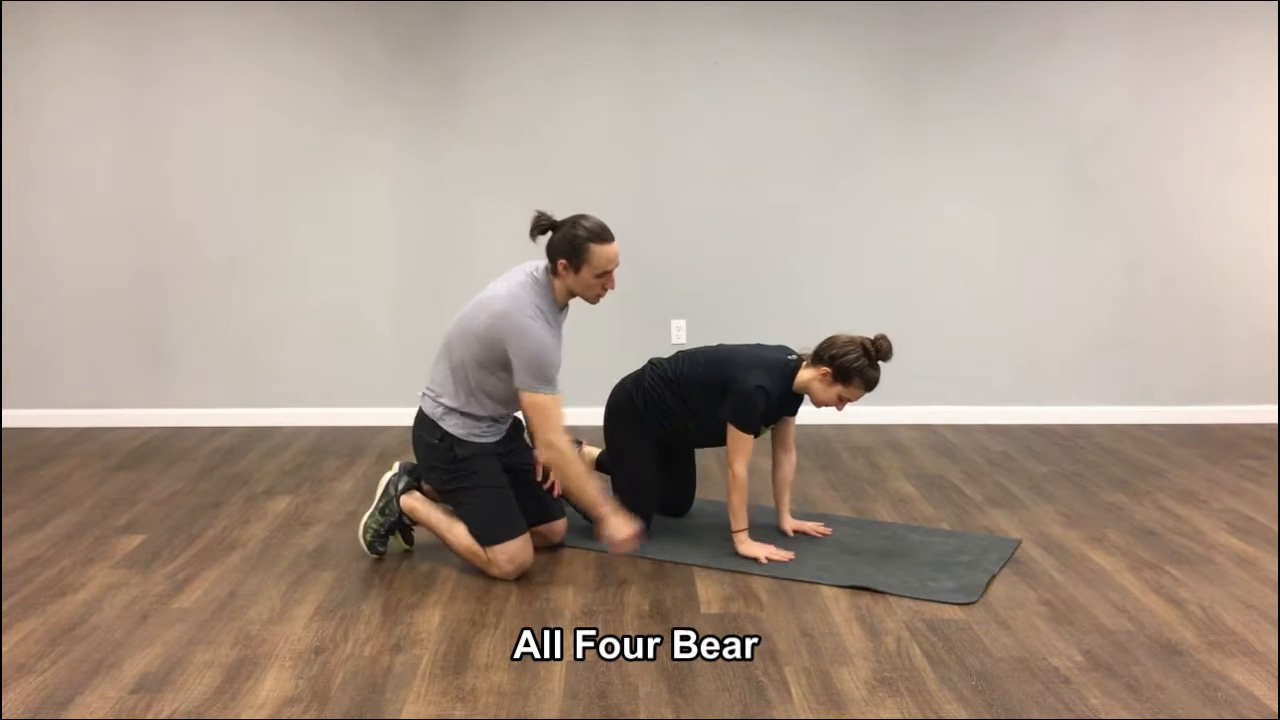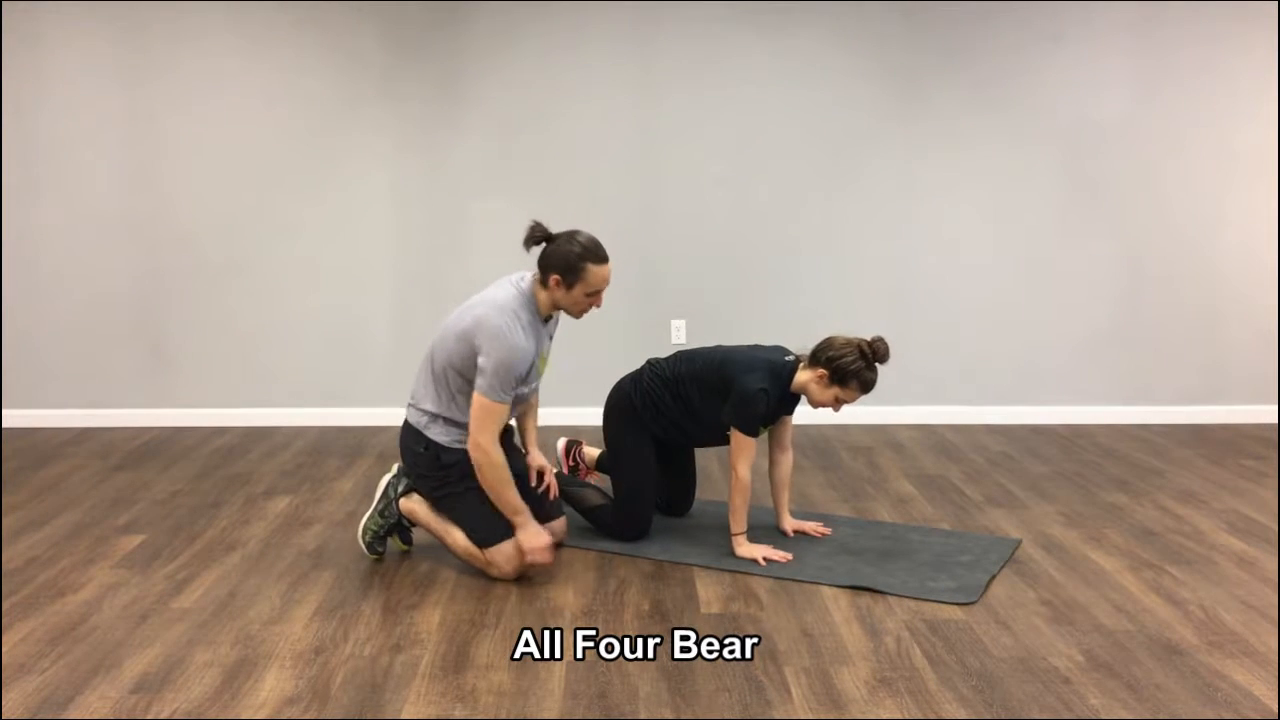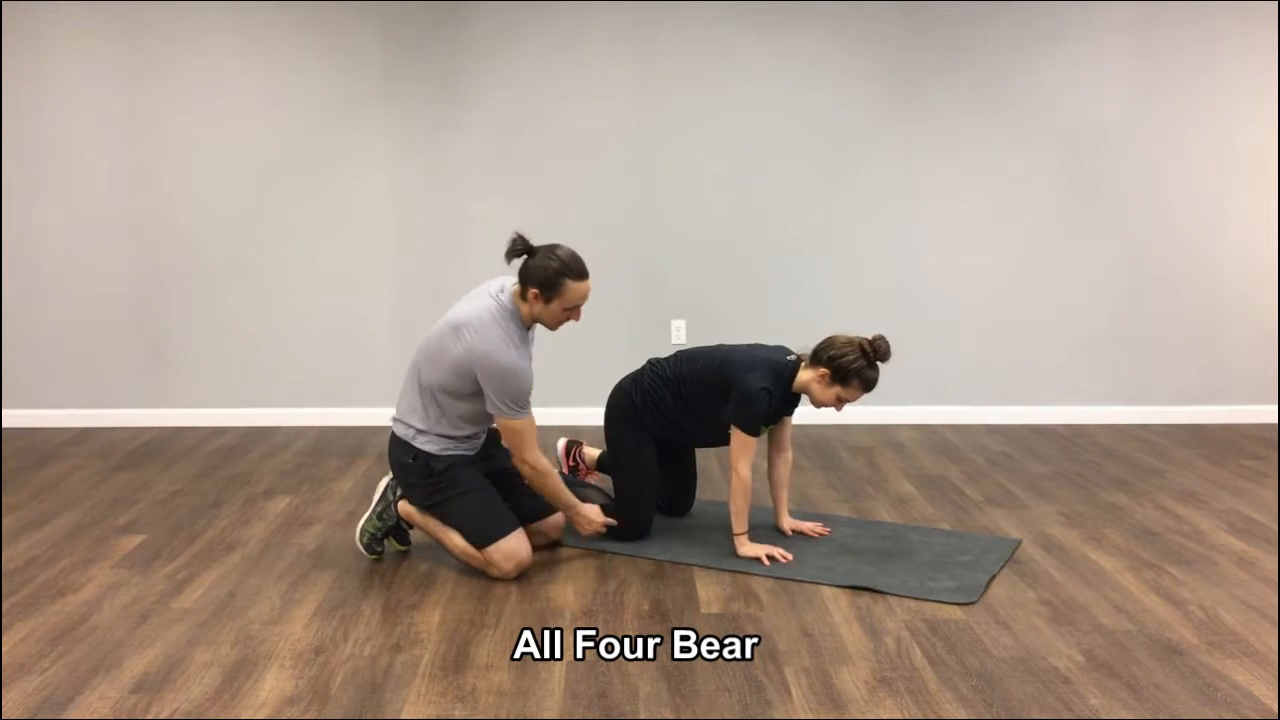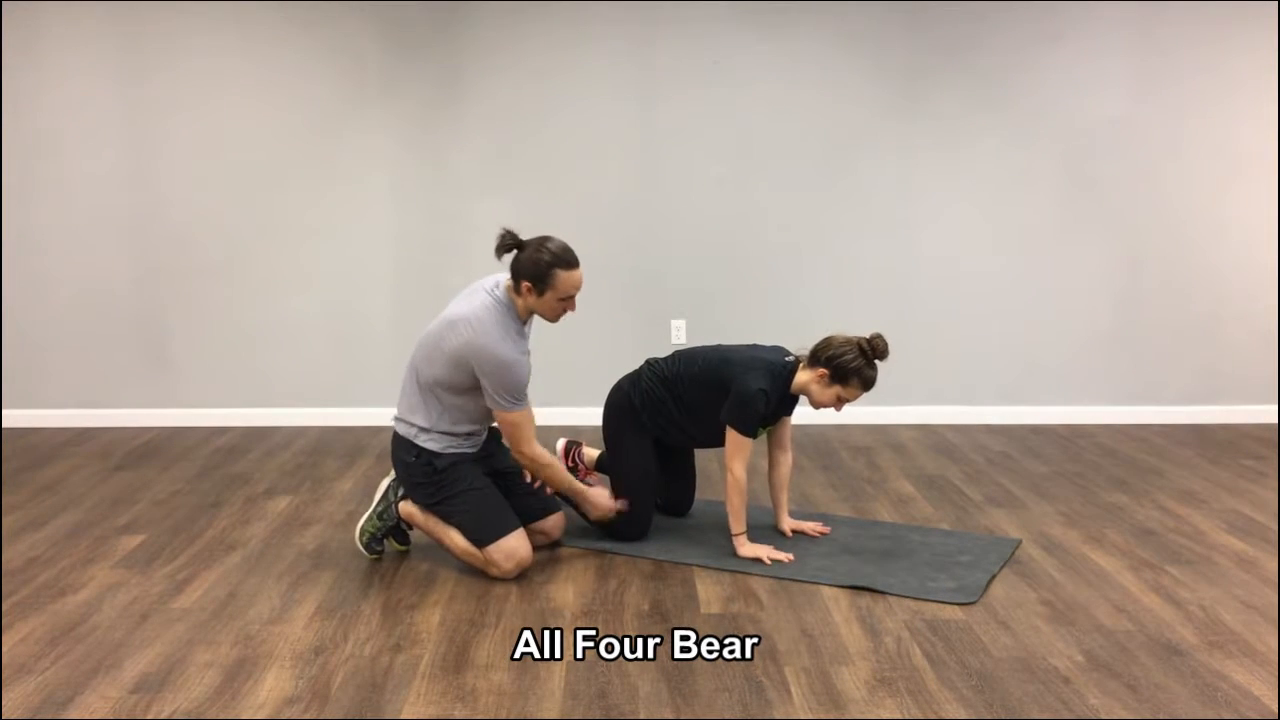
dt=0.3s
person 1, frame 1
left shoulder: (535, 283)
right shoulder: (528, 323)
right elbow: (554, 442)
left wrist: (539, 448)
right wrist: (607, 515)
left hip: (499, 428)
right hip: (453, 435)
left knee: (552, 531)
right knee: (511, 561)
left ankle: (434, 485)
right ankle: (406, 501)
person 1, frame 2
left shoulder: (536, 295)
right shoulder: (509, 334)
right elbow: (482, 448)
left wrist: (532, 449)
right wrist: (523, 524)
left hip: (484, 430)
right hip: (441, 444)
left knee: (553, 529)
right knee: (510, 560)
left ankle: (433, 492)
right ankle: (406, 504)
person 1, frame 3
left shoulder: (506, 292)
right shoulder: (501, 352)
right elbow: (528, 460)
left wrist: (525, 447)
right wrist: (577, 511)
left hip: (473, 440)
right hip: (429, 453)
left knee: (550, 526)
right knee: (512, 559)
left ankle: (429, 500)
right ankle: (405, 507)
person 1, frame 4
left shoulder: (500, 289)
right shoulder: (498, 346)
right elbow: (526, 452)
left wrist: (533, 455)
right wrist: (585, 496)
left hip: (473, 438)
right hip: (431, 452)
left knee: (549, 528)
right knee: (512, 559)
left ankle: (444, 503)
right ankle: (404, 507)
person 2, frame 1
left shoulder: (792, 375)
right shoulder: (758, 385)
left elbow: (785, 452)
right elbow: (737, 468)
left wrist: (785, 517)
right wrist: (742, 540)
left hip: (668, 418)
right hip: (634, 410)
left knee: (676, 506)
left ankle: (586, 455)
right ankle: (552, 479)
person 2, frame 2
left shoulder: (789, 376)
right shoulder: (756, 386)
left elbow: (781, 451)
right elbow: (740, 470)
left wrist: (784, 517)
right wrist: (740, 542)
left hip: (666, 416)
right hip: (633, 409)
left knee: (677, 505)
right knee: (631, 526)
left ankle: (583, 456)
person 2, frame 3
left shoulder: (790, 374)
right shoulder: (758, 385)
left elbow: (780, 452)
right elbow: (740, 469)
left wrist: (783, 516)
right wrist: (742, 541)
left hip: (667, 417)
right hip: (635, 410)
left knee: (677, 505)
right knee: (633, 526)
left ankle: (583, 457)
person 2, frame 4
left shoulder: (789, 377)
right shoulder: (756, 386)
left elbow: (781, 453)
right elbow: (735, 469)
left wrist: (783, 517)
right wrist: (742, 542)
left hip: (665, 417)
right hip: (633, 410)
left knee: (678, 505)
right knee: (631, 526)
left ankle: (584, 456)
